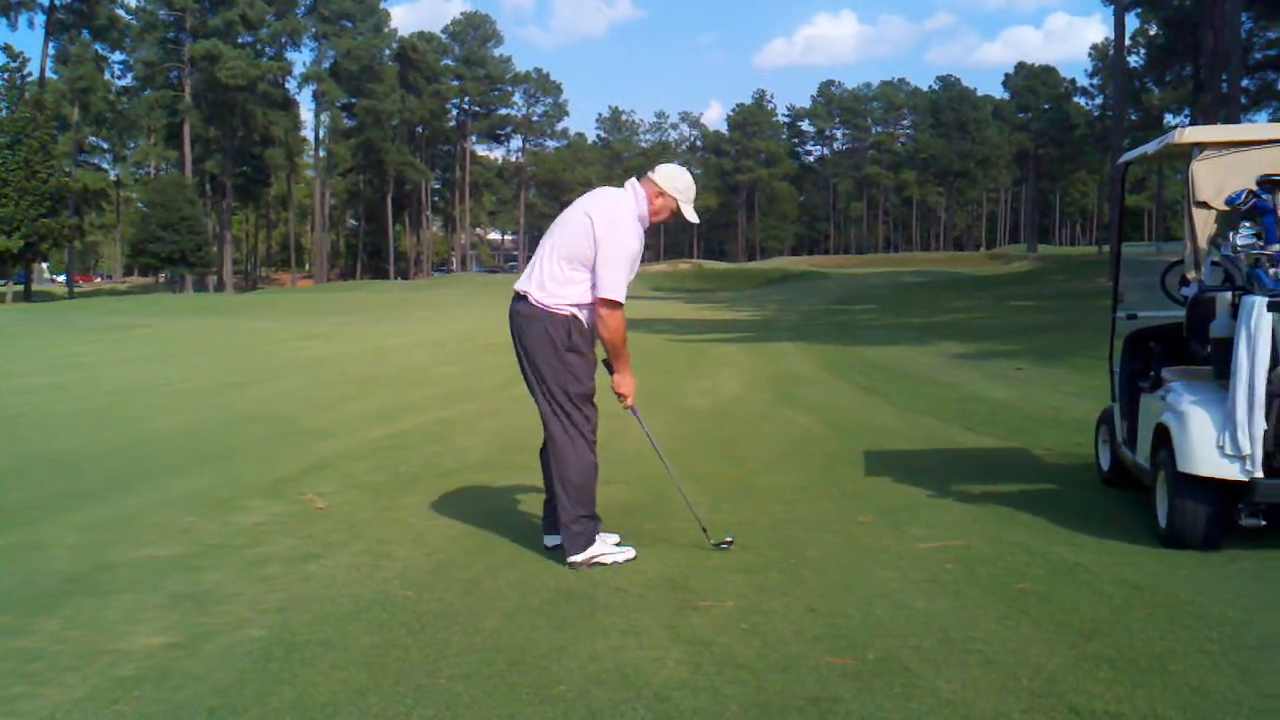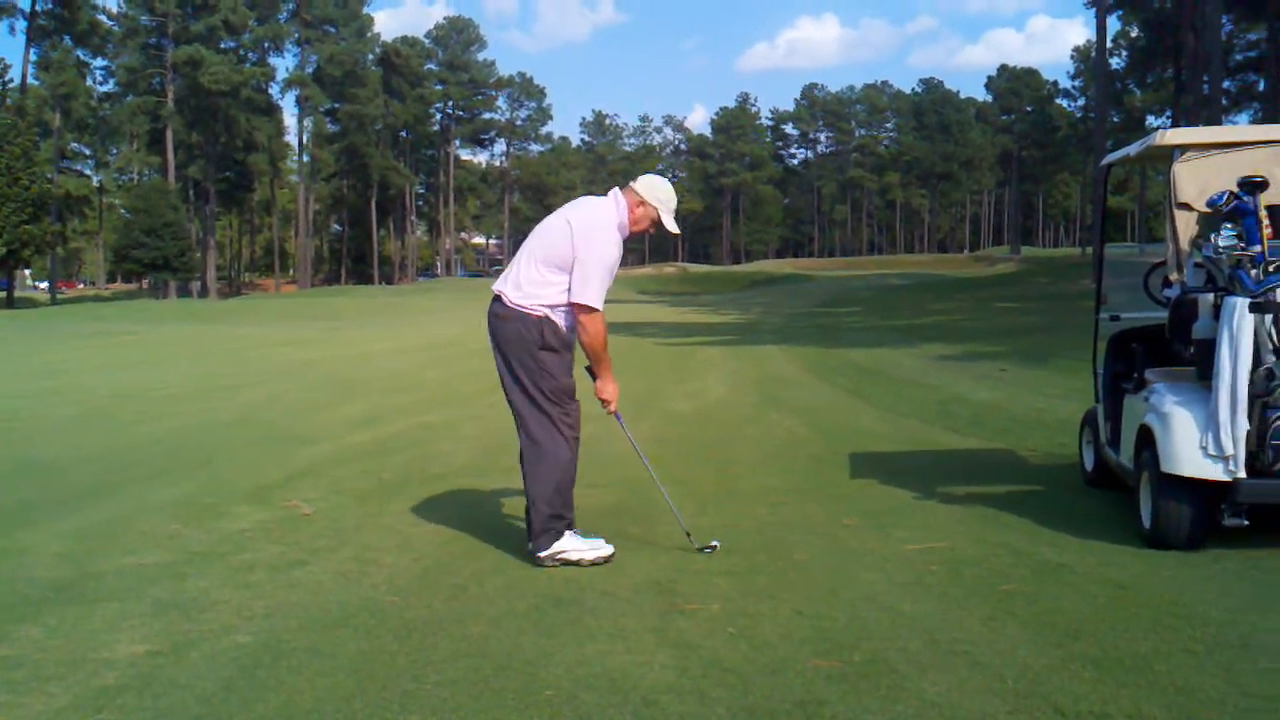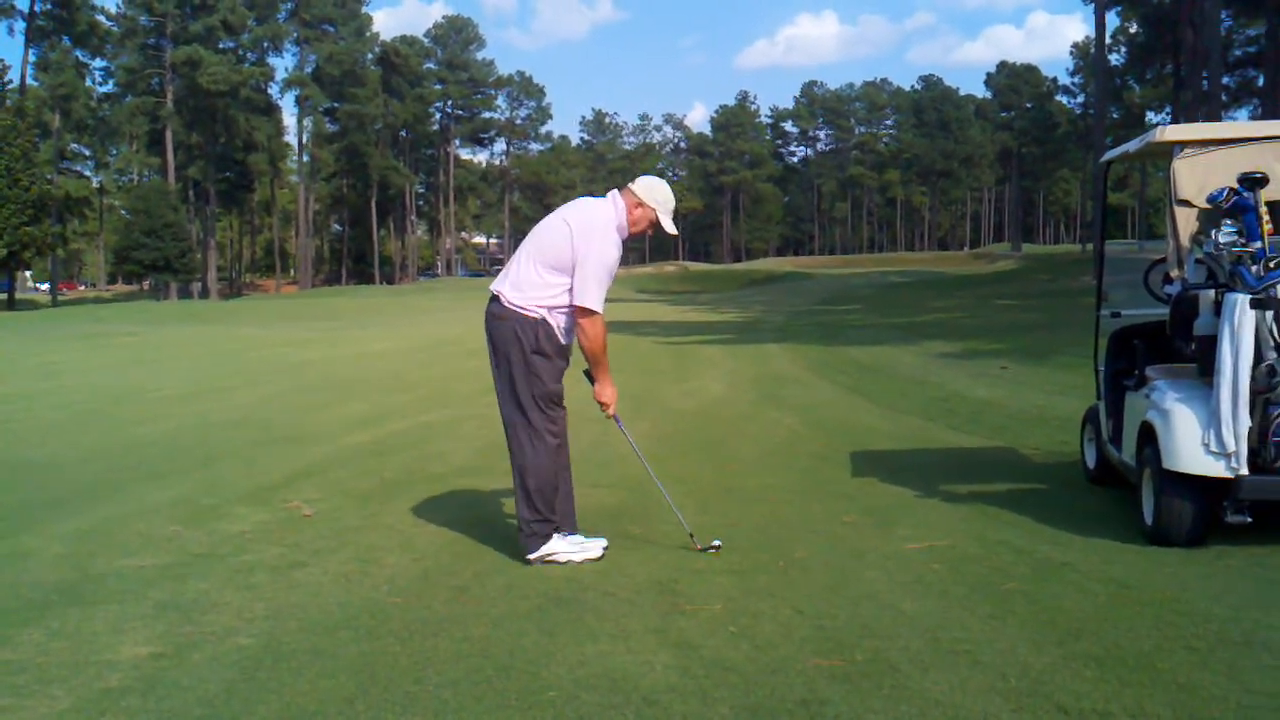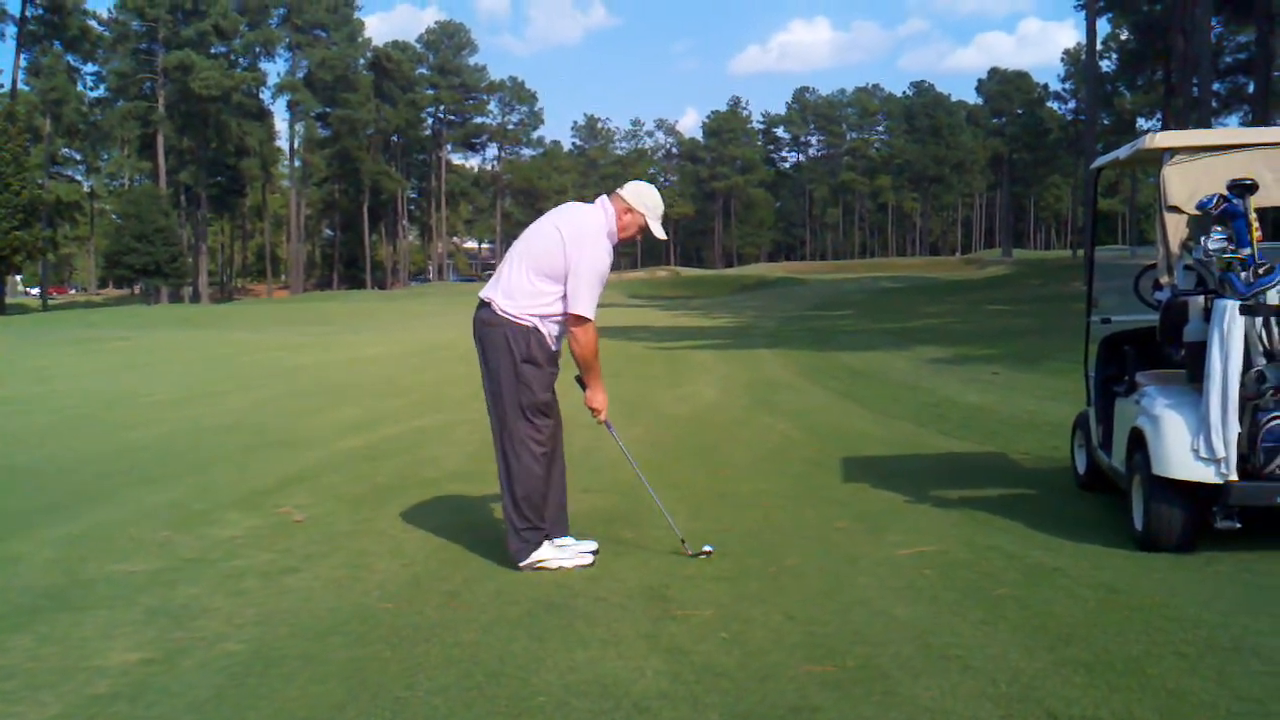
dt=0.2s
person 1, frame 1
left shoulder: (607, 199)
right shoulder: (625, 225)
right elbow: (607, 308)
right wrist: (622, 370)
left hip: (535, 313)
right hip: (552, 322)
left knee: (564, 425)
right knee: (574, 429)
left ankle: (561, 525)
right ankle: (582, 541)
person 1, frame 2
left shoulder: (593, 208)
right shoulder: (604, 232)
right elbow: (587, 313)
right wrist: (605, 376)
left hip: (521, 317)
right hip: (529, 324)
left knee: (547, 426)
right knee: (556, 425)
left ankle: (549, 529)
right ankle: (553, 535)
person 1, frame 3
left shoulder: (590, 209)
right shoulder: (604, 235)
right elbow: (587, 317)
right wrist: (603, 380)
left hip: (517, 317)
right hip: (525, 326)
left knee: (547, 428)
right knee: (541, 430)
left ankle: (556, 528)
right ankle: (541, 539)
person 1, frame 4
left shoulder: (578, 214)
right shoulder: (594, 242)
right elbow: (580, 324)
right wrist: (595, 386)
left hip: (504, 322)
right hip: (515, 332)
left knee: (544, 433)
right knee: (529, 438)
left ankle: (550, 532)
right ankle: (532, 546)
